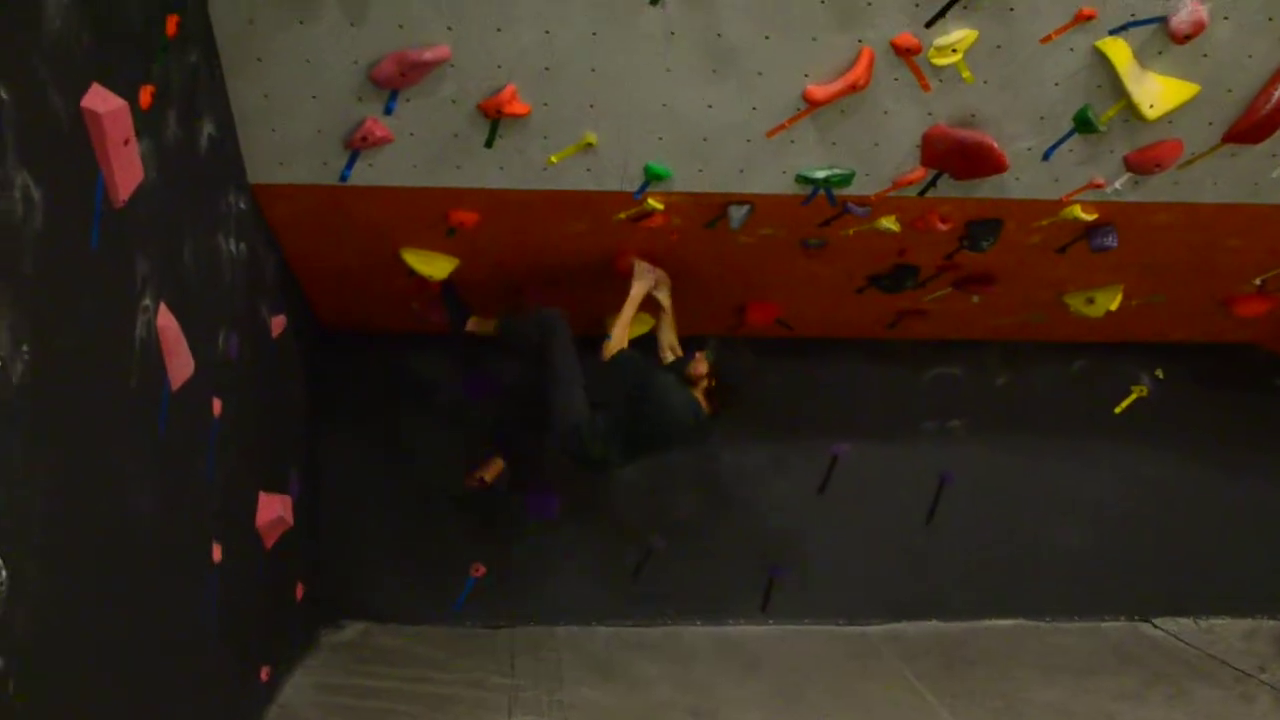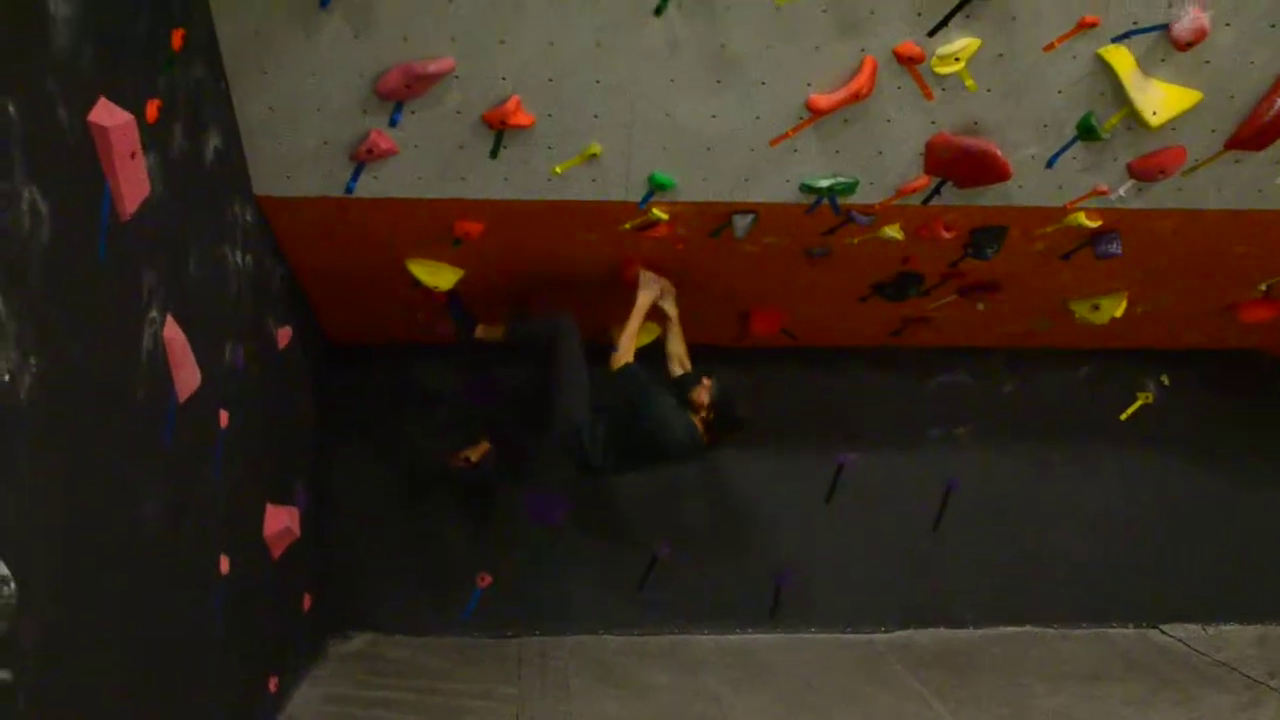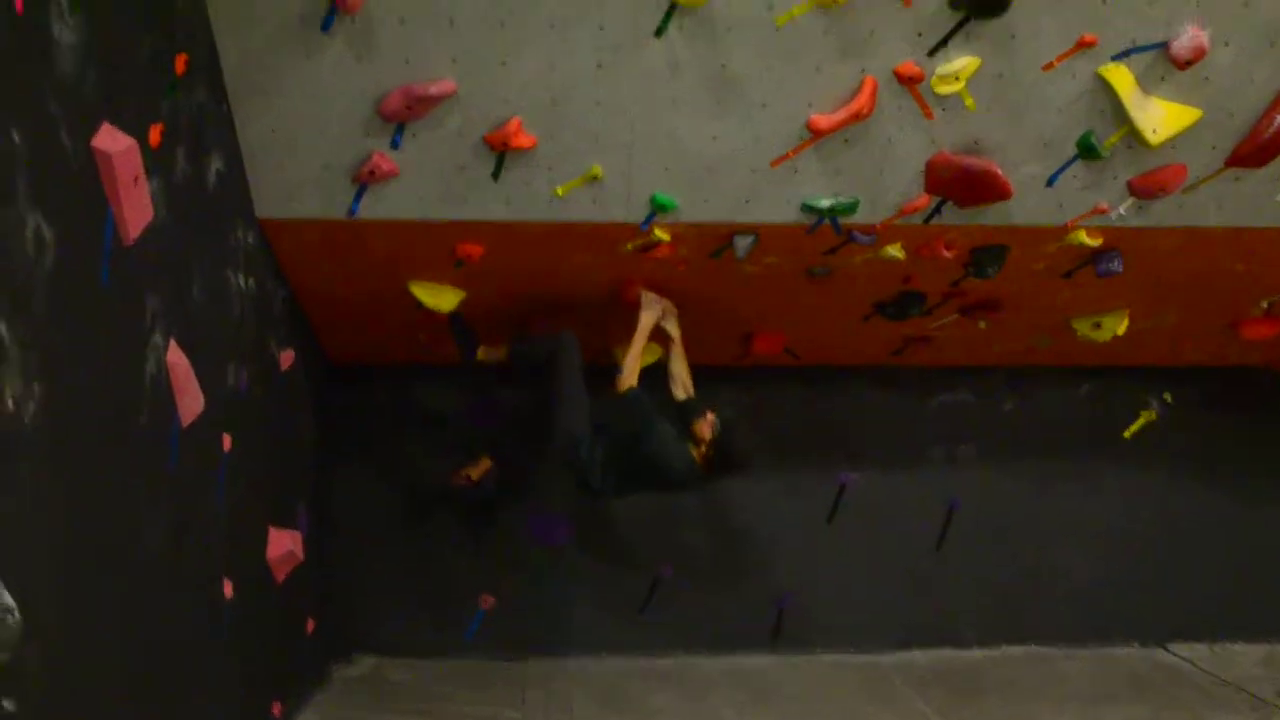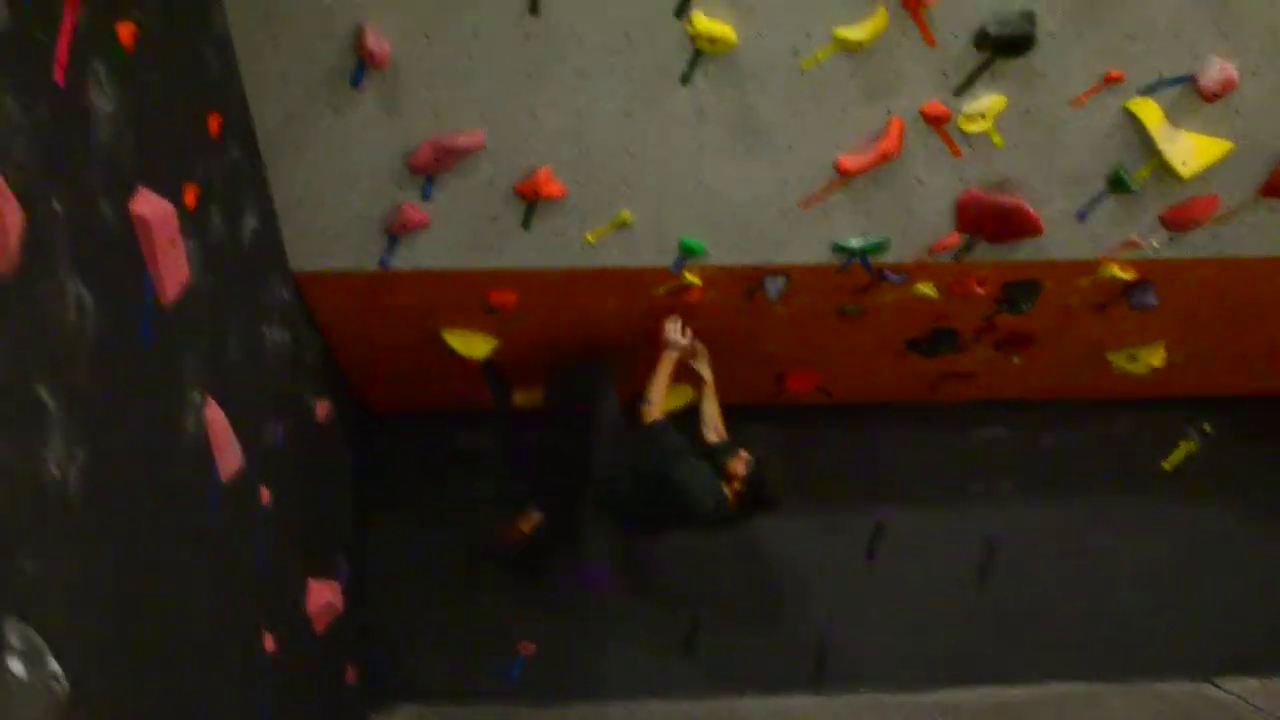
dt=0.2s
person 1, frame 1
left shoulder: (668, 393)
right shoulder: (699, 421)
left elbow: (610, 351)
right elbow: (670, 351)
left wrist: (637, 292)
right wrist: (665, 303)
left hip: (582, 435)
right hip: (602, 453)
left knee: (551, 324)
left ankle: (468, 323)
right ankle: (489, 472)
person 1, frame 2
left shoulder: (664, 416)
right shoulder: (698, 433)
left elbow: (618, 361)
right elbow: (678, 365)
left wrist: (643, 301)
right wrist: (671, 312)
left hip: (582, 437)
right hip: (599, 454)
left knee: (562, 329)
left ankle: (477, 331)
right ankle: (481, 450)
person 1, frame 3
left shoulder: (668, 452)
right shoulder: (691, 458)
left elbow: (624, 385)
right elbow: (682, 388)
left wrist: (646, 323)
right wrist: (674, 333)
left hip: (581, 452)
left knee: (564, 346)
left ankle: (480, 353)
person 1, frame 4
left shoulder: (696, 487)
right shoulder: (725, 502)
left elbow: (650, 417)
right elbow: (713, 432)
left wrist: (670, 353)
right wrist: (706, 376)
left hip: (617, 486)
left knee: (595, 379)
